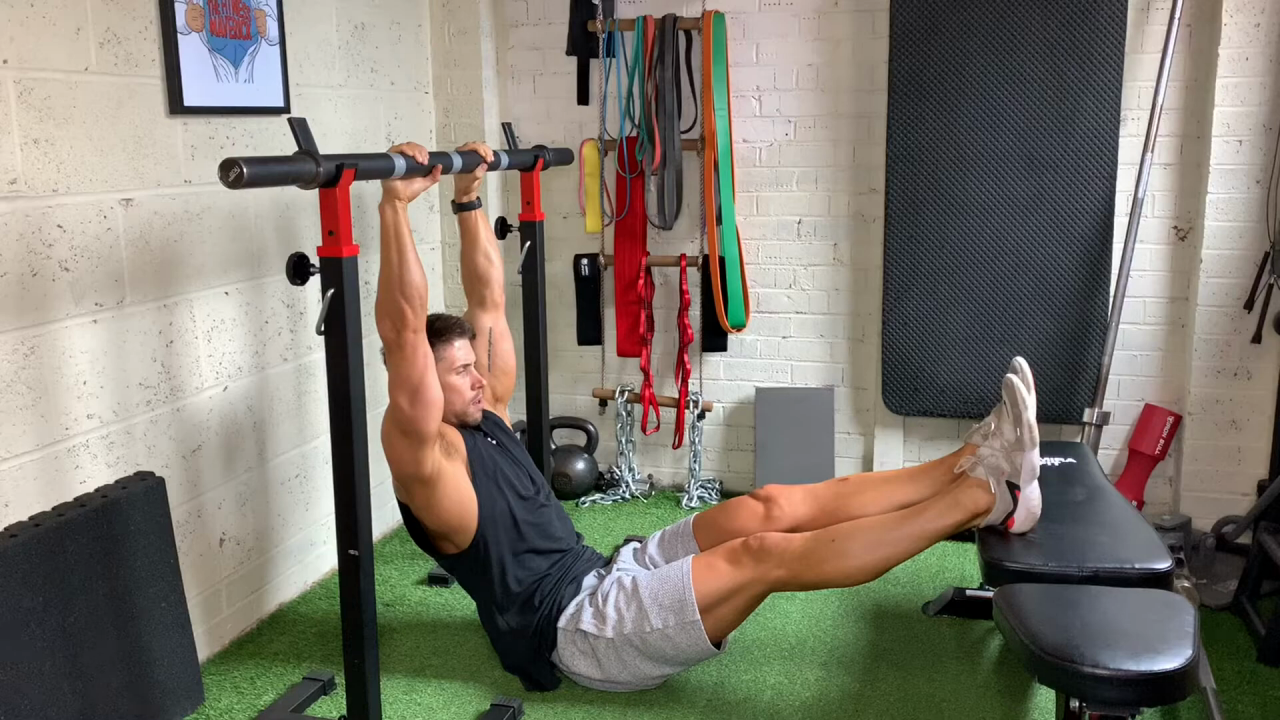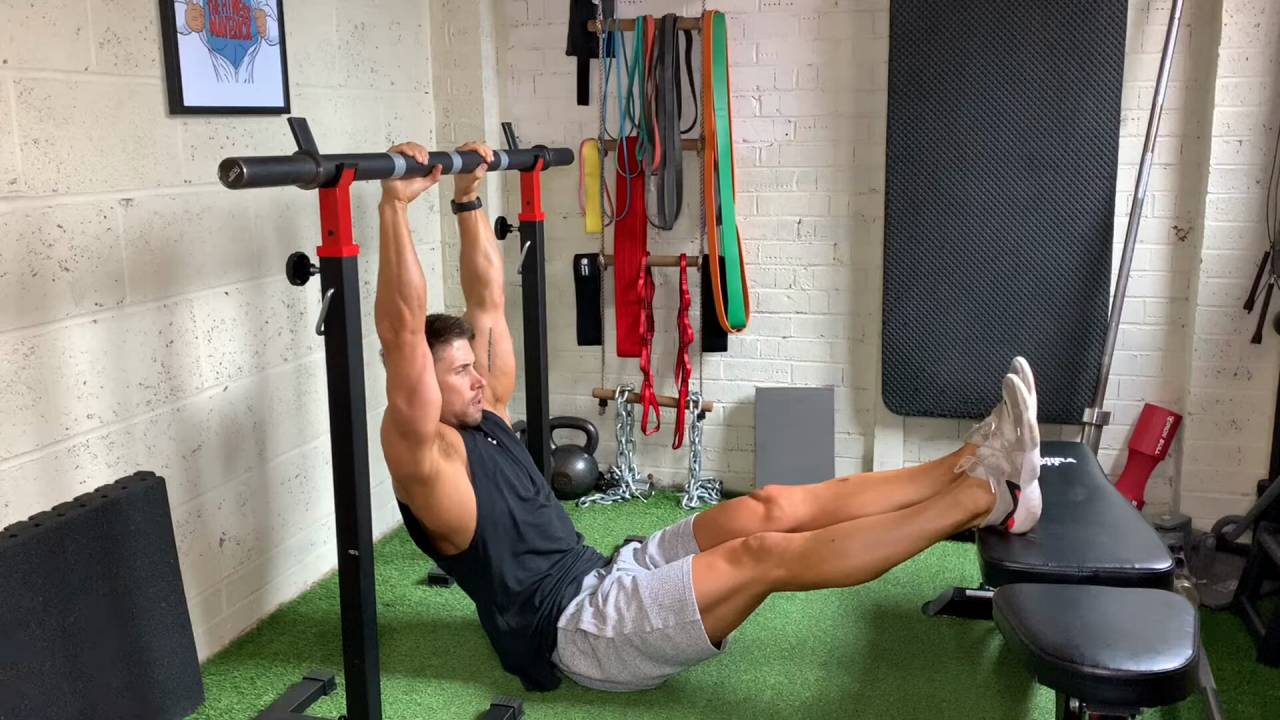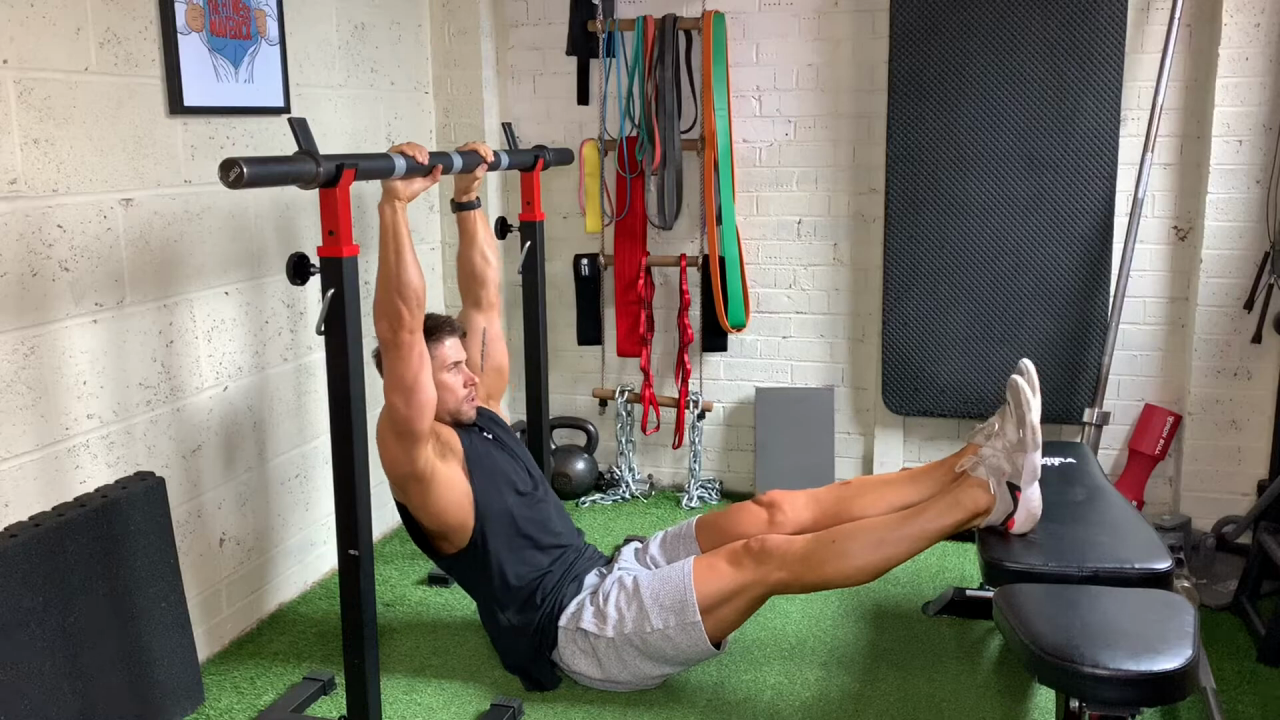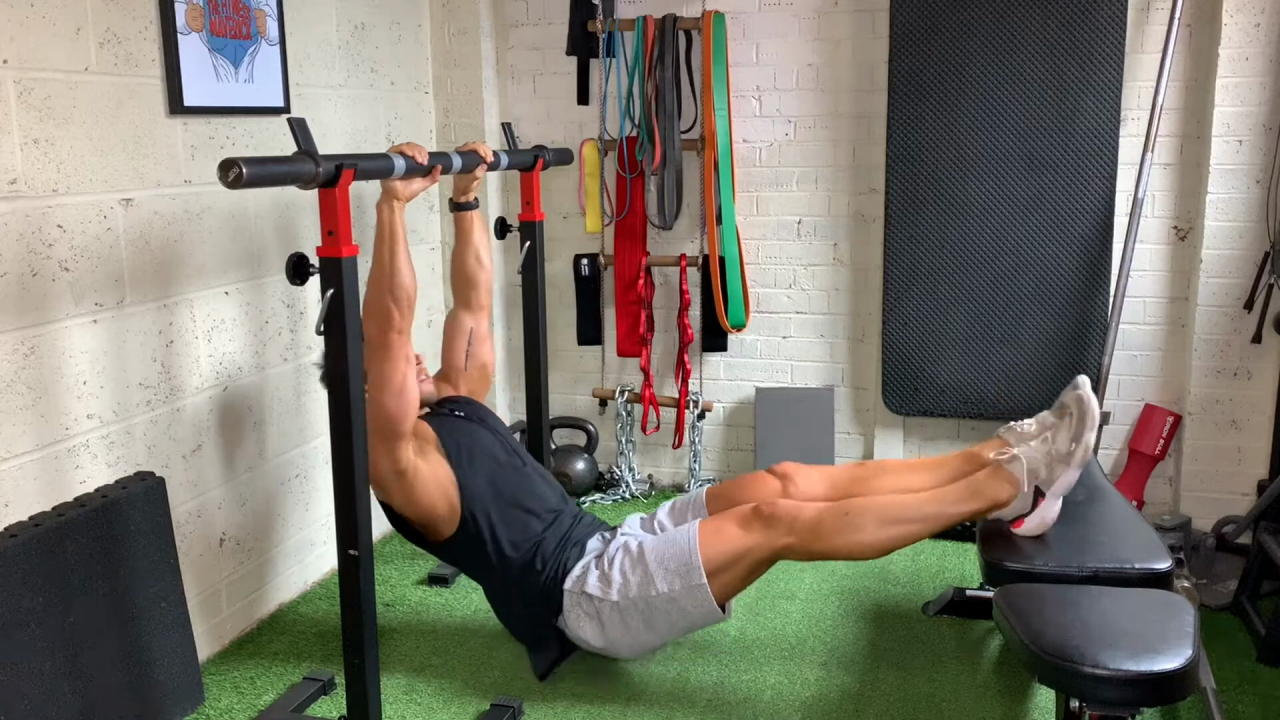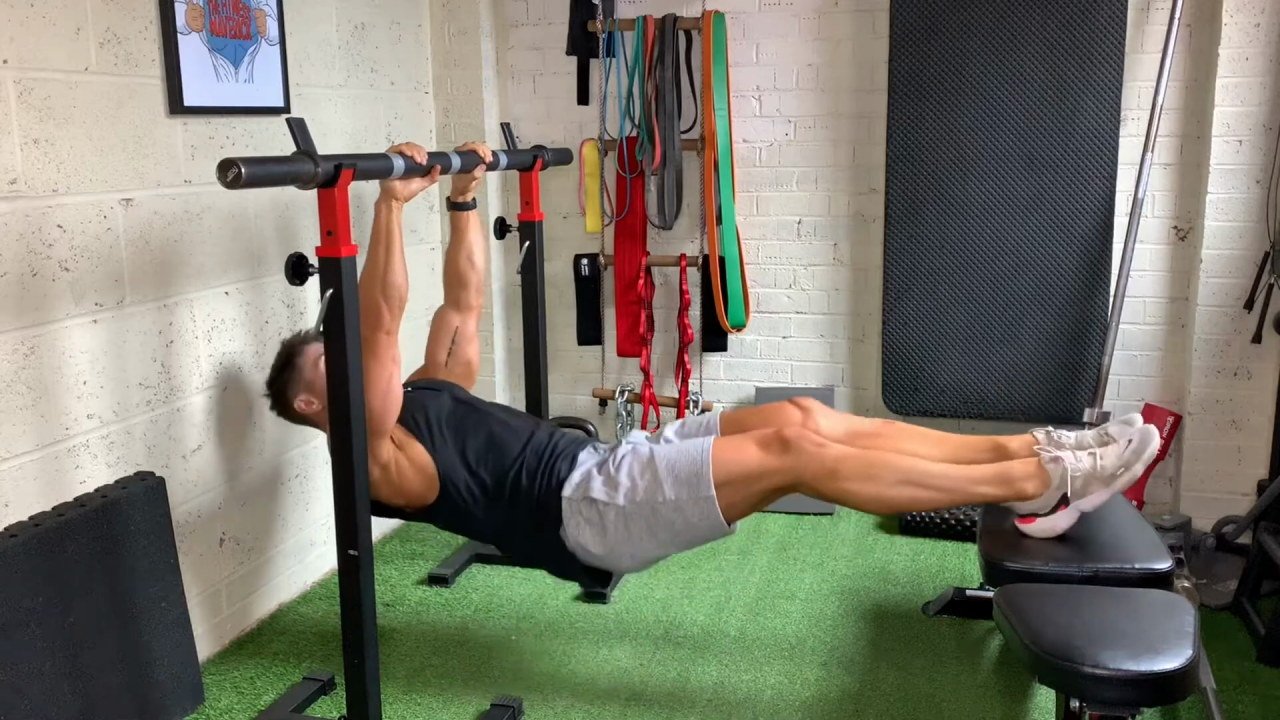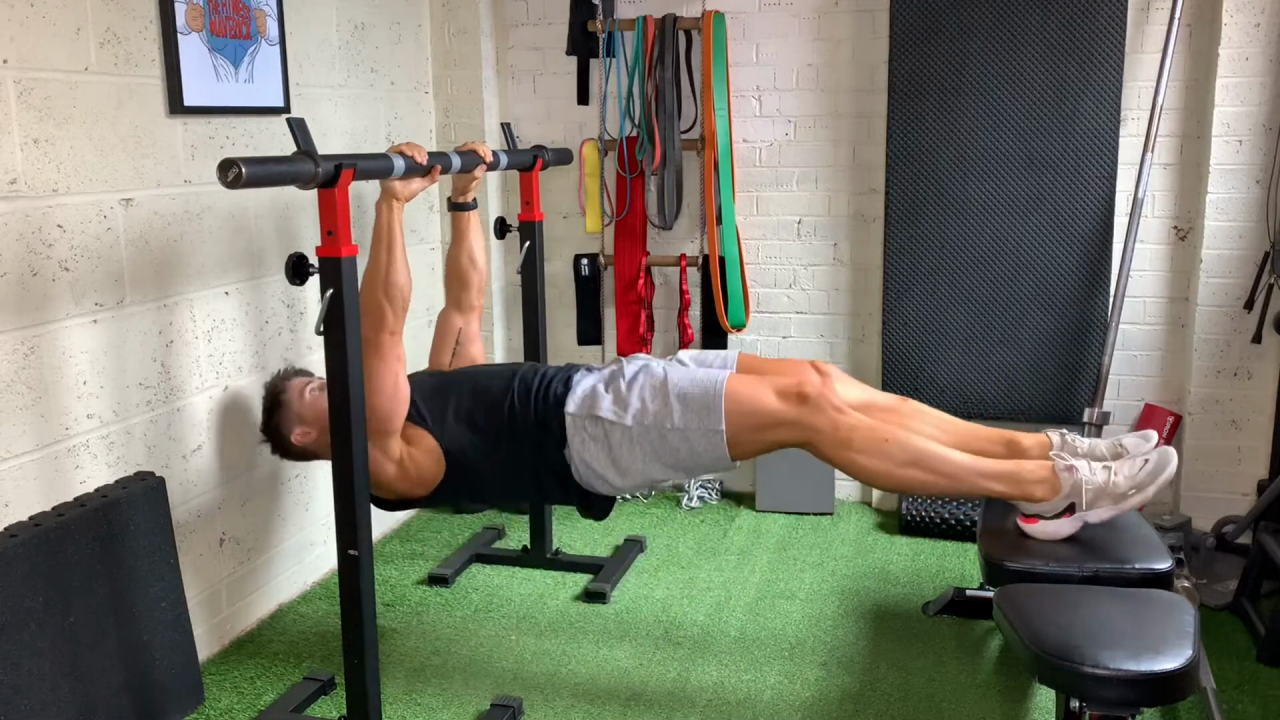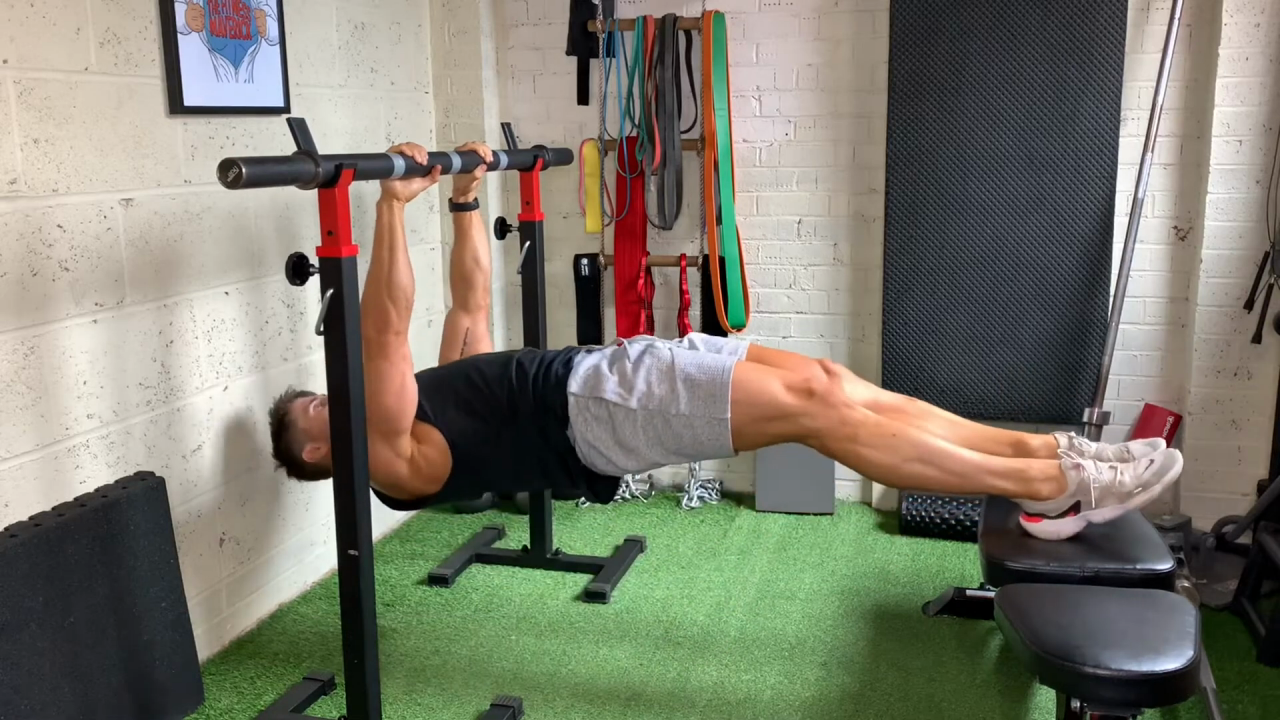
dt=0.3s
person 1, frame 1
left shoulder: (483, 415)
right shoulder: (424, 456)
left elbow: (488, 308)
right elbow: (404, 333)
left wrist: (468, 199)
right wrist: (395, 205)
left hip: (603, 580)
right hip: (578, 630)
left knee: (768, 507)
right knee: (764, 553)
left ankle: (971, 465)
right ankle: (988, 494)
person 1, frame 2
left shoulder: (483, 415)
right shoulder: (424, 455)
left elbow: (486, 309)
right elbow: (402, 334)
left wrist: (468, 199)
right wrist: (395, 206)
left hip: (603, 583)
right hip: (579, 630)
left knee: (769, 510)
right knee: (767, 555)
left ankle: (972, 464)
right ankle: (989, 494)
person 1, frame 3
left shoulder: (477, 413)
right shoulder: (419, 457)
left elbow: (482, 308)
right elbow: (399, 332)
left wrist: (468, 199)
right wrist: (394, 204)
left hip: (602, 581)
right hip: (579, 629)
left knee: (773, 512)
right knee: (766, 556)
left ankle: (976, 463)
right ankle: (990, 493)
person 1, frame 4
left shoulder: (451, 404)
right shoulder: (396, 457)
left elbow: (471, 309)
right elbow: (387, 331)
left wrist: (465, 201)
right wrist: (391, 204)
left hip: (610, 552)
right hip: (587, 592)
left knee: (783, 483)
right knee: (771, 516)
left ankle: (1000, 458)
right ankle: (1011, 490)
person 1, frame 5
left shoulder: (427, 390)
right shoulder: (373, 456)
left elbow: (464, 303)
right elbow: (377, 324)
left wrist: (464, 199)
right wrist: (390, 204)
left hip: (608, 469)
right hip: (588, 505)
left knee: (801, 418)
right knee: (791, 450)
left ankle: (1029, 451)
right ankle: (1040, 486)
person 1, frame 6
left shoulder: (430, 394)
right shoulder: (386, 458)
left elbow: (463, 307)
right elbow: (380, 329)
left wrist: (465, 197)
right wrist: (390, 205)
left hip: (610, 392)
right hip: (596, 423)
left knee: (823, 383)
right knee: (807, 409)
left ankle: (1040, 450)
right ankle: (1053, 487)
person 1, frame 7
left shoulder: (434, 402)
right shoulder: (395, 459)
left elbow: (470, 306)
right elbow: (384, 331)
left wrist: (465, 198)
right wrist: (391, 205)
left hip: (612, 371)
right hip: (601, 404)
left knee: (828, 382)
right knee: (815, 408)
left ankle: (1045, 452)
right ankle: (1057, 488)
